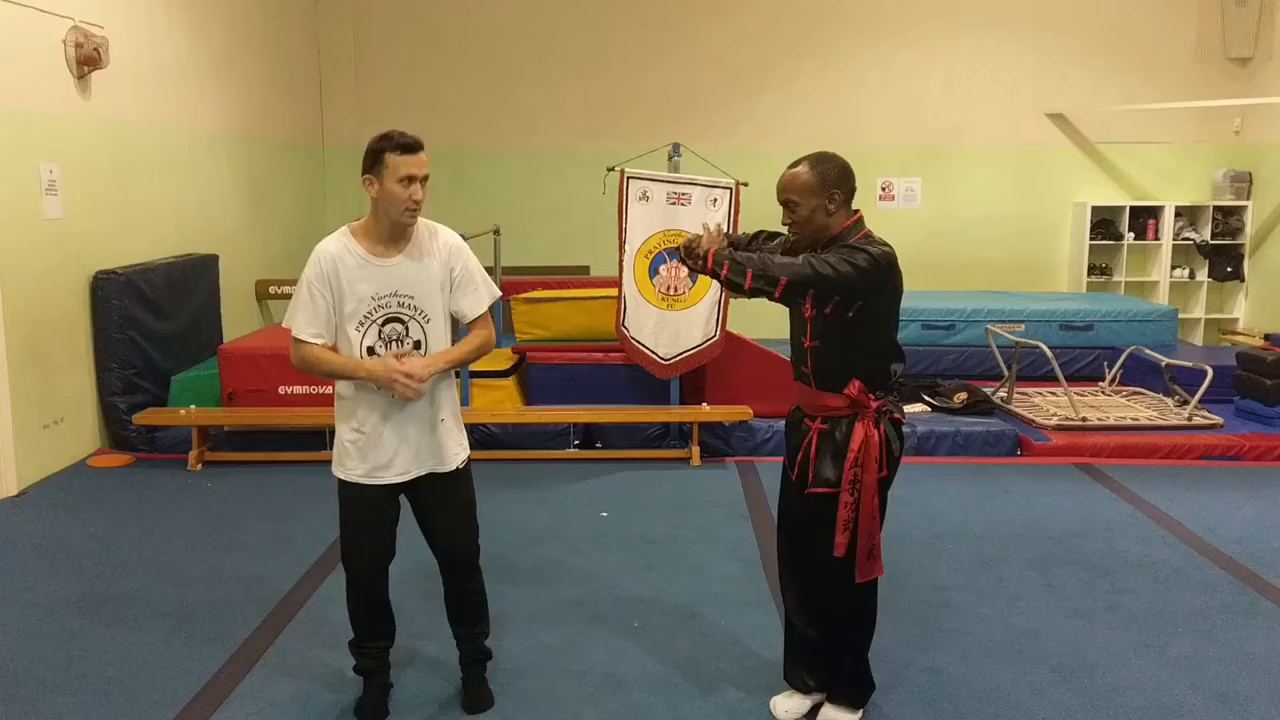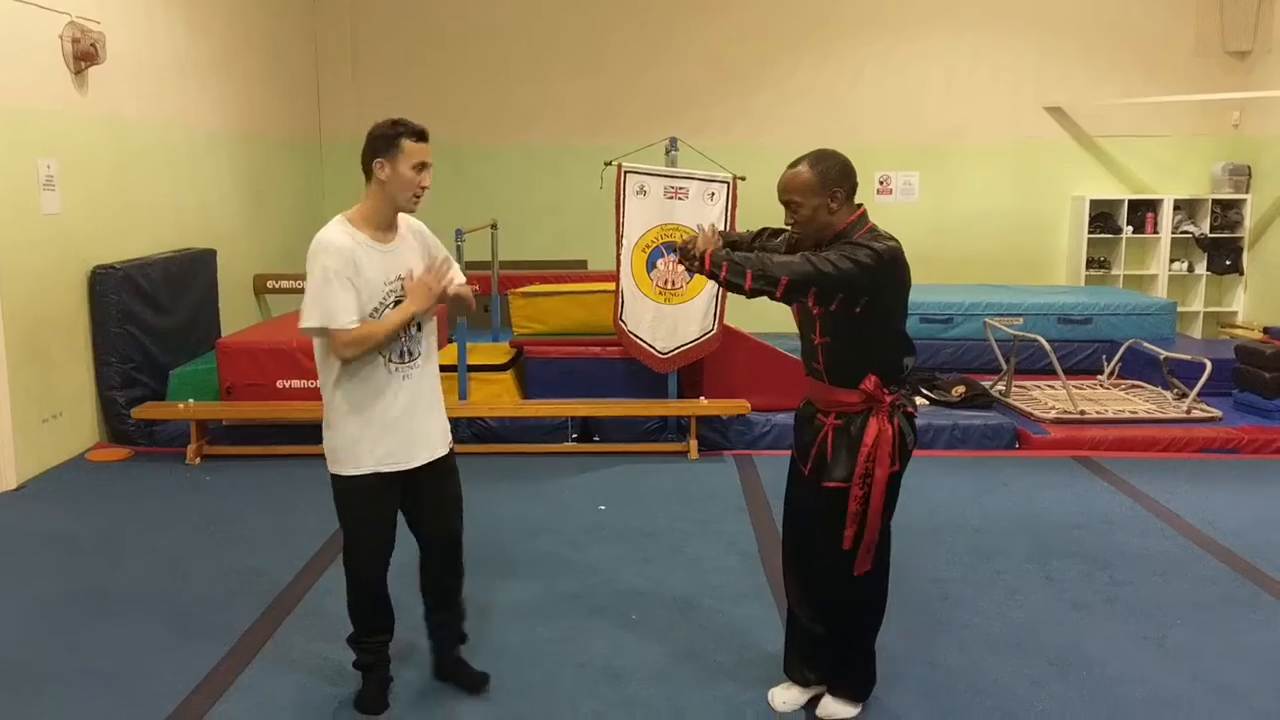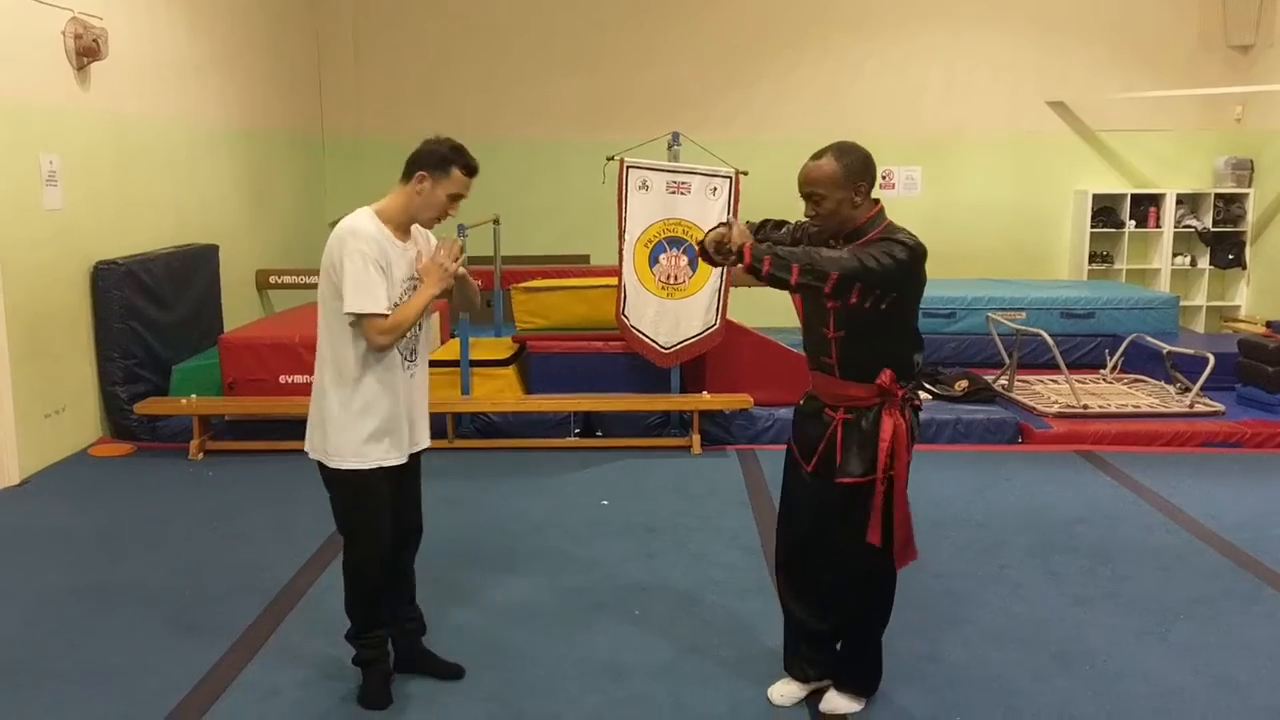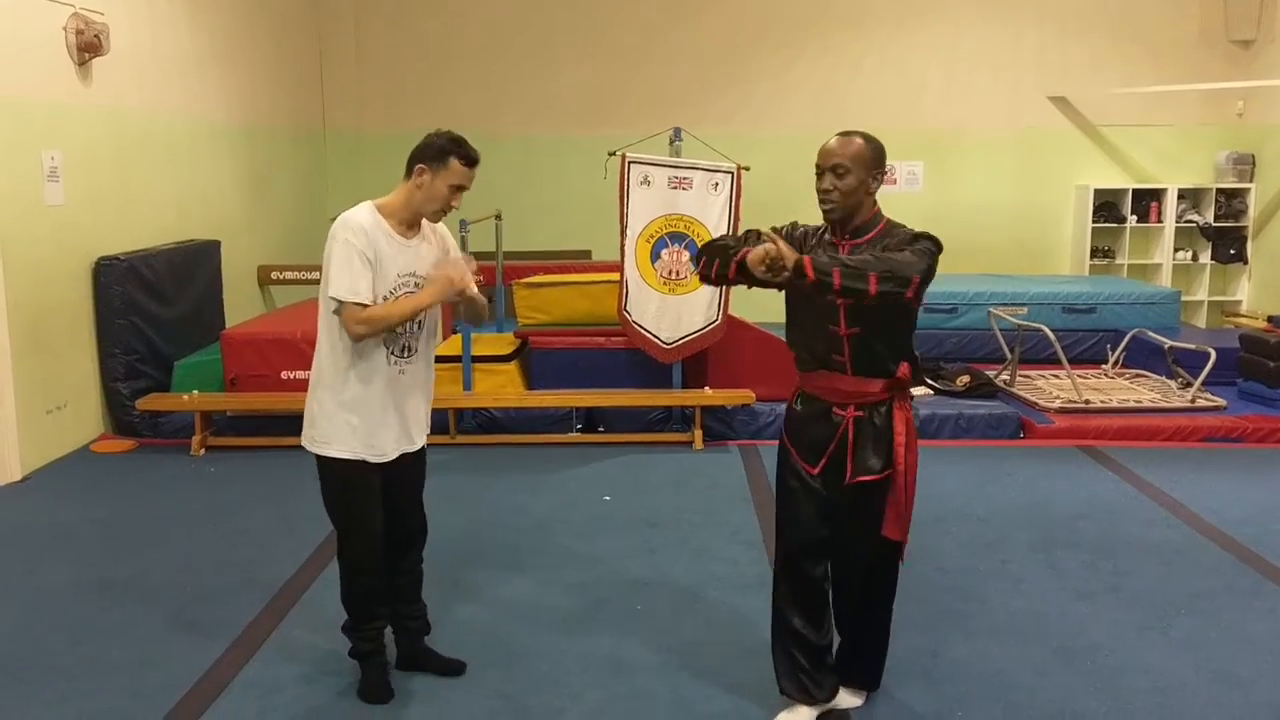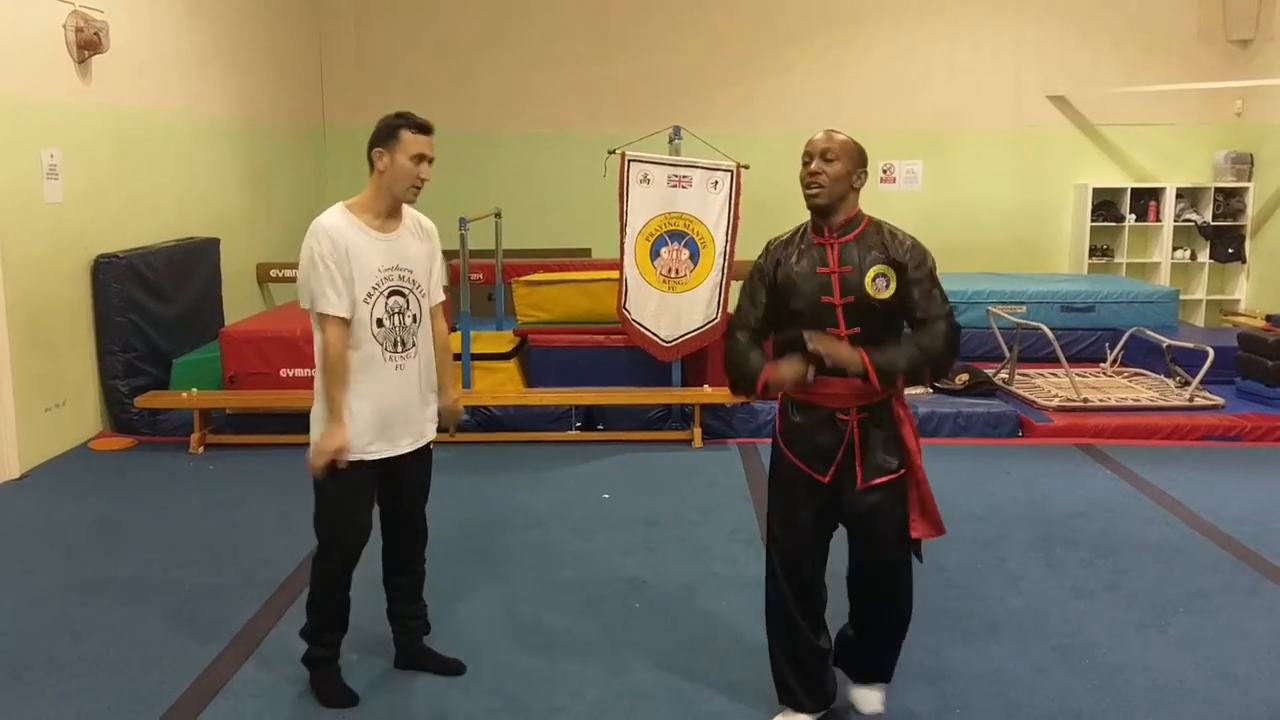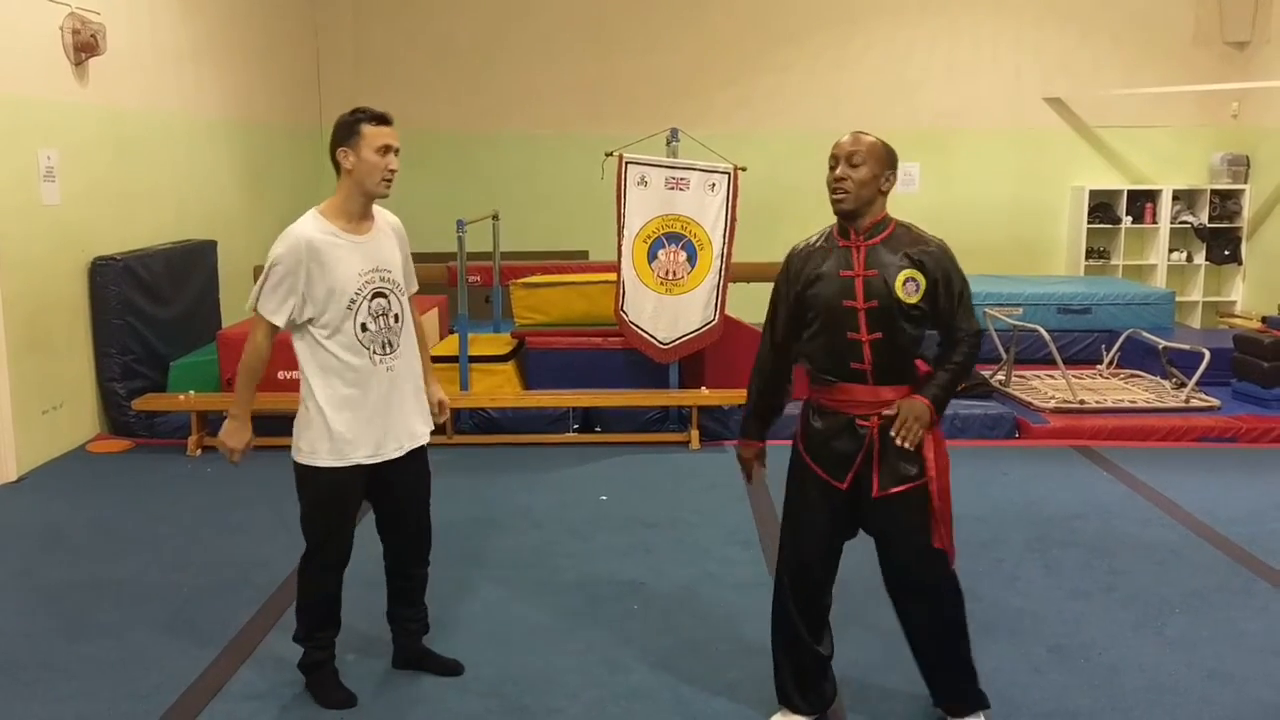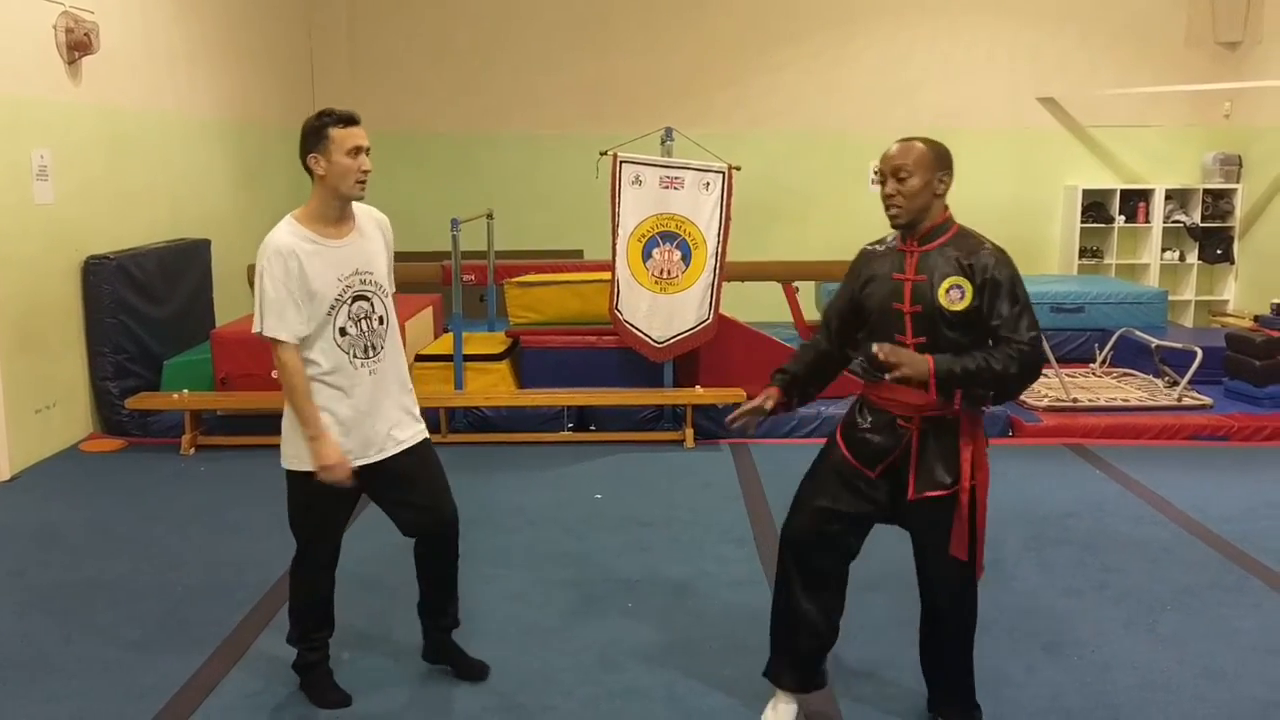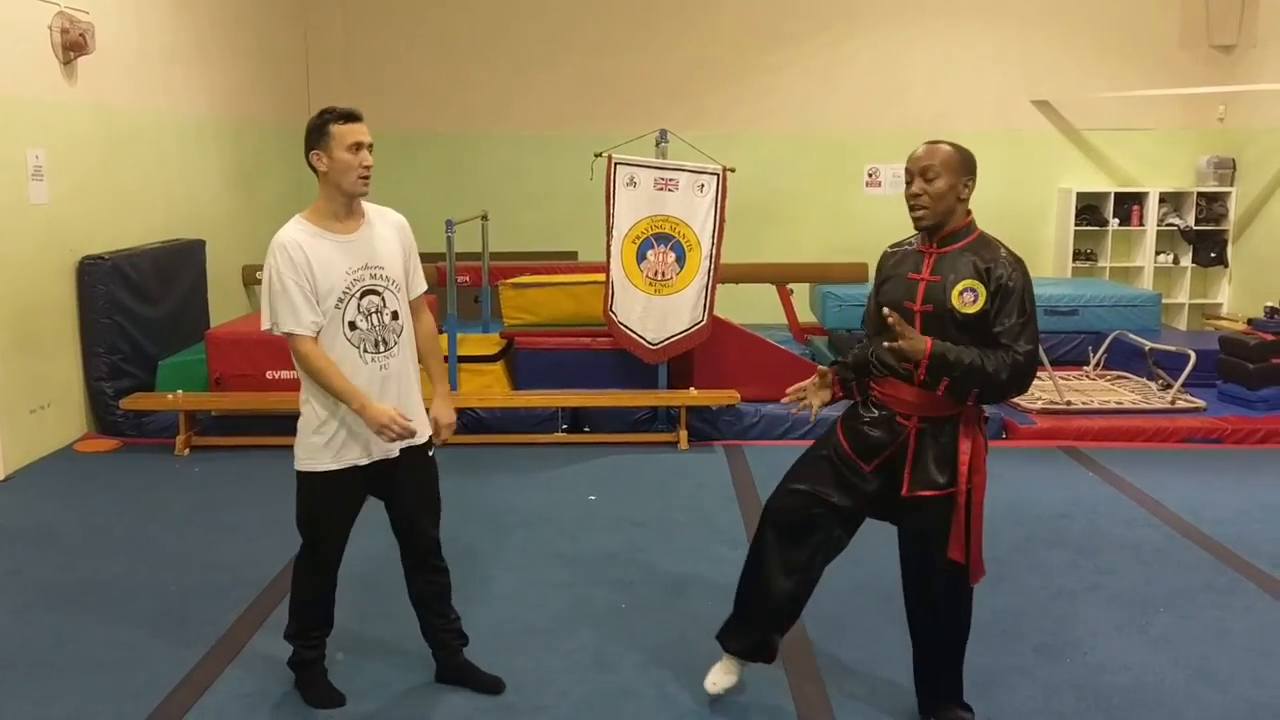
dt=0.3s
person 1, frame 1
left shoulder: (447, 247)
right shoulder: (331, 258)
left elbow: (485, 331)
right elbow: (304, 351)
left wrist: (434, 366)
right wrist: (377, 372)
left hip: (439, 444)
right hip: (365, 452)
left knee: (461, 557)
right knee: (365, 568)
left ankle: (474, 664)
person 1, frame 2
left shoulder: (417, 234)
right shoulder: (334, 246)
left elbow: (461, 299)
right elbow: (345, 344)
left wrist: (450, 293)
right wrist: (414, 305)
left hip: (426, 433)
right hip: (361, 443)
left knee: (445, 543)
right knee: (367, 559)
left ankle: (447, 651)
right ankle: (374, 667)
person 1, frame 3
left shoulder: (421, 238)
right shoulder: (359, 236)
left elbow: (468, 306)
right elbow: (380, 332)
left wrist: (458, 277)
right wrist: (430, 286)
left hip: (403, 428)
right hip: (352, 435)
left knee: (403, 541)
right knee: (367, 551)
left ankle: (408, 643)
right ankle: (373, 660)
person 1, frame 4
left shoulder: (438, 237)
right shoulder: (355, 229)
left elbow: (478, 316)
right elbow: (359, 321)
left wrist: (466, 292)
right wrist: (433, 292)
left hip: (405, 425)
right hip: (348, 426)
left knee: (407, 537)
right knee: (362, 544)
left ankle: (411, 641)
right ankle: (369, 653)
person 1, frame 5
left shoulder: (424, 230)
right shoulder: (331, 233)
right elbow: (328, 334)
left wrist: (448, 389)
right wrist: (332, 421)
left hip: (411, 425)
right hip: (353, 433)
left knee: (408, 538)
right knee: (340, 548)
left ankle: (410, 641)
right ankle: (321, 658)
person 1, frame 6
left shoulder: (392, 228)
right shoulder: (304, 243)
right elbow: (263, 333)
left wrist: (430, 379)
right wrist: (239, 417)
left hip: (402, 428)
right hip: (334, 440)
left knee: (412, 540)
right knee: (327, 555)
left ankle: (409, 641)
right ankle: (318, 661)
person 1, frame 7
left shoulder: (376, 226)
right shoulder: (283, 248)
right elbow: (286, 353)
right wrist: (319, 439)
left hip: (396, 424)
right hip: (324, 440)
left knee: (440, 526)
right knee: (317, 556)
left ankle: (439, 636)
right ankle: (312, 662)
person 1, frame 8
left shoulder: (394, 226)
right shoulder: (292, 246)
right elbow: (304, 347)
left wrist: (440, 393)
right wrist: (366, 408)
left hip: (406, 429)
right hip: (334, 441)
left knee: (424, 548)
right knee: (320, 556)
left ankle: (449, 655)
right ankle: (308, 663)
person 2, frame 1
left shoulder: (869, 261)
right shoulder: (810, 244)
left elbow: (790, 278)
right elbow: (764, 248)
left wrist: (716, 257)
right wrist: (711, 244)
left hip: (858, 436)
right hip: (811, 427)
left knee: (844, 565)
right knee: (799, 560)
person 2, frame 2
left shoulder: (876, 256)
right shoulder: (817, 241)
left elbow: (794, 276)
right elbow: (767, 246)
left wrist: (712, 259)
right wrist: (714, 242)
left hip: (870, 430)
right hip: (821, 420)
left knee: (853, 558)
right knee: (804, 551)
right ankle: (809, 669)
person 2, frame 3
left shoulder: (898, 252)
right shoulder: (813, 235)
left elbow: (834, 273)
right elbow: (756, 238)
left wrist: (750, 253)
right wrist: (727, 237)
left hip: (873, 427)
right hip: (817, 416)
left knee: (862, 558)
right knee: (799, 546)
right ankle: (809, 664)
person 2, frame 4
left shoulder: (910, 246)
right shoulder: (800, 239)
left elbow: (895, 277)
right elbow: (708, 261)
left wrist: (804, 267)
right wrist: (749, 257)
left hip: (876, 427)
right hip: (810, 419)
left knee: (866, 559)
right knee: (798, 555)
person 2, frame 5
left shoulder: (899, 250)
right shoulder: (780, 254)
left elbow: (940, 337)
right elbow: (739, 338)
left wrist: (866, 361)
right wrist: (768, 371)
left hip: (874, 430)
right hip: (805, 430)
left knee: (885, 564)
right knee: (793, 570)
left ankle: (861, 667)
person 2, frame 6
left shoulder: (926, 254)
right shoulder: (806, 259)
left elbow: (964, 340)
right elbow: (775, 351)
left wrist: (930, 399)
right wrist: (753, 431)
left hip: (900, 437)
right hip: (827, 436)
left knee: (924, 576)
right knee: (802, 573)
person 2, frame 7
left shoulder: (983, 262)
right shoulder: (873, 259)
left elbow: (1022, 358)
right elbow: (834, 336)
left wrist: (936, 371)
right wrist: (780, 390)
left hip: (944, 441)
right hip: (869, 428)
left knee: (947, 581)
right knee: (808, 536)
person 2, frame 8
left shoulder: (999, 268)
right shoulder: (895, 258)
left elbow: (1017, 367)
left wrist: (931, 353)
right wrist: (838, 378)
left hip: (943, 442)
right hip: (872, 425)
left knee: (939, 580)
right knee: (790, 516)
right ankle: (743, 646)
